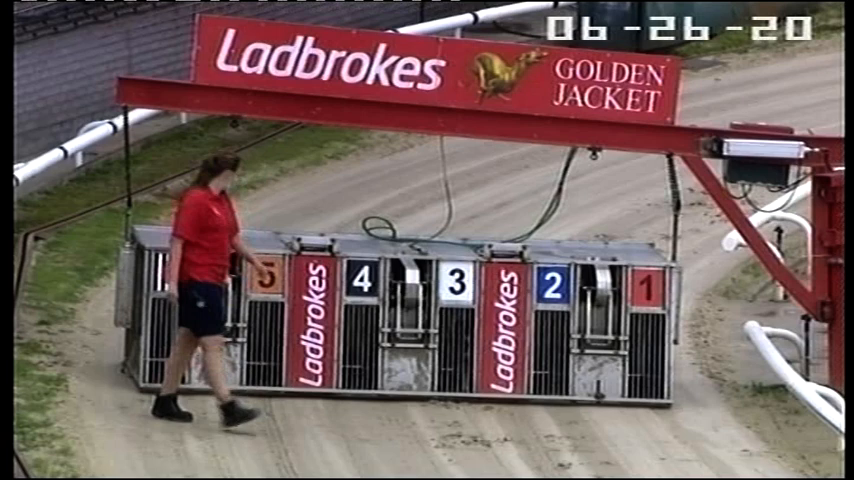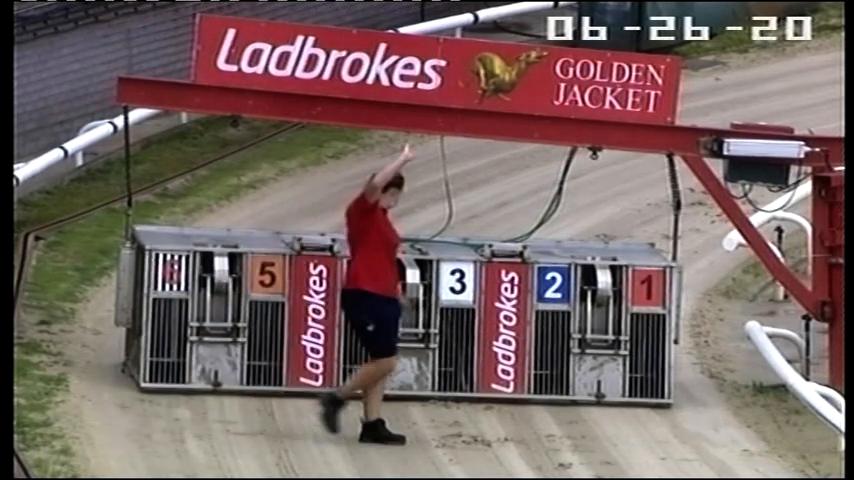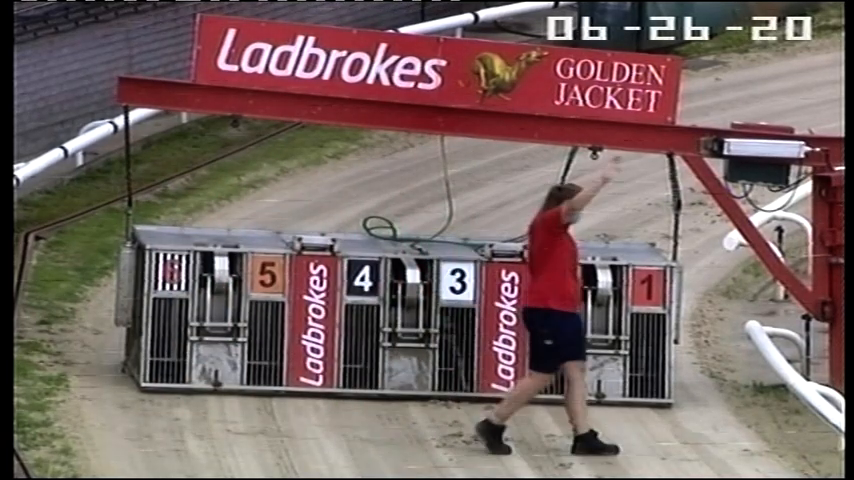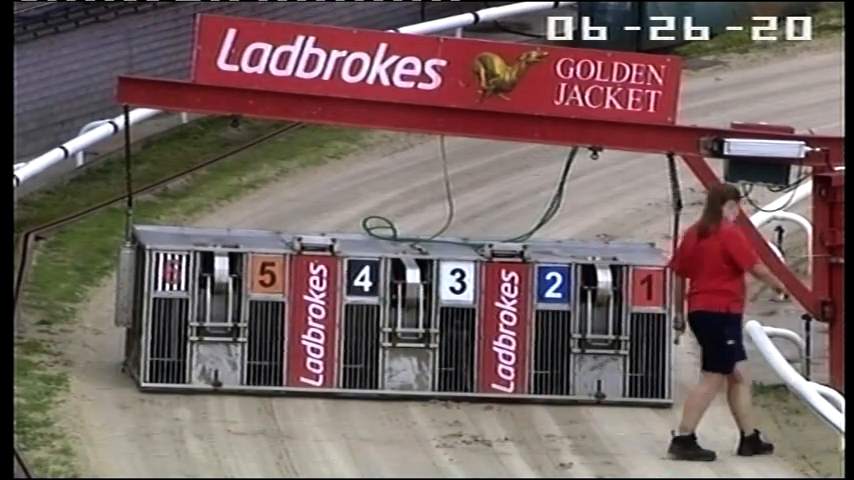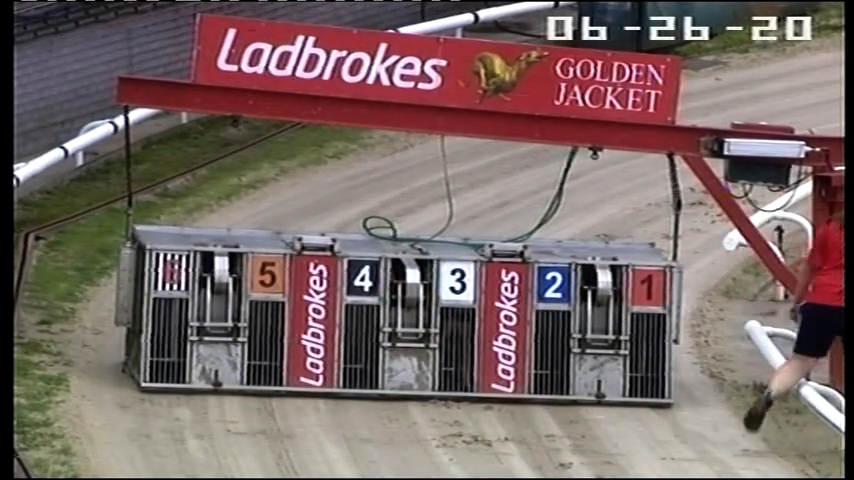
dt=1s
person 1, frame 1
left shoulder: (224, 200)
right shoulder: (195, 199)
left elbow: (232, 237)
right elbow: (179, 240)
left wrist: (254, 261)
right wrist: (173, 280)
left hip: (212, 281)
right hip: (196, 281)
left knee: (187, 342)
right knee: (213, 343)
left ankle: (165, 402)
right ankle: (229, 408)
person 1, frame 2
left shoulder: (381, 217)
right shoulder: (363, 210)
right elbow: (377, 184)
left wrist: (397, 290)
right wrist: (402, 159)
left hip: (381, 298)
right hip: (363, 296)
left knee: (380, 363)
right knee: (386, 362)
left ankle: (373, 425)
right ankle: (336, 398)
person 1, frame 3
left shoulder: (556, 230)
right shoulder: (548, 224)
right elbow: (575, 203)
right wrist: (603, 180)
left hip: (564, 312)
right hip: (550, 312)
left knee: (575, 374)
right knee: (539, 377)
left ankle: (585, 438)
right ankle: (492, 426)
person 1, frame 4
left shoulder: (692, 233)
right shoulder: (732, 232)
left elbow: (679, 275)
right elbow: (758, 269)
left wrist: (679, 312)
right wrist: (779, 285)
left hip: (700, 312)
right hip: (721, 313)
left knee: (738, 374)
right knee: (713, 378)
left ankle: (750, 438)
right ankle: (682, 439)
person 1, frame 5
left shoulder: (831, 227)
left elbow: (811, 265)
left wrist: (797, 300)
left hip: (821, 305)
right hip: (837, 308)
left knee: (800, 362)
left ankle: (767, 398)
